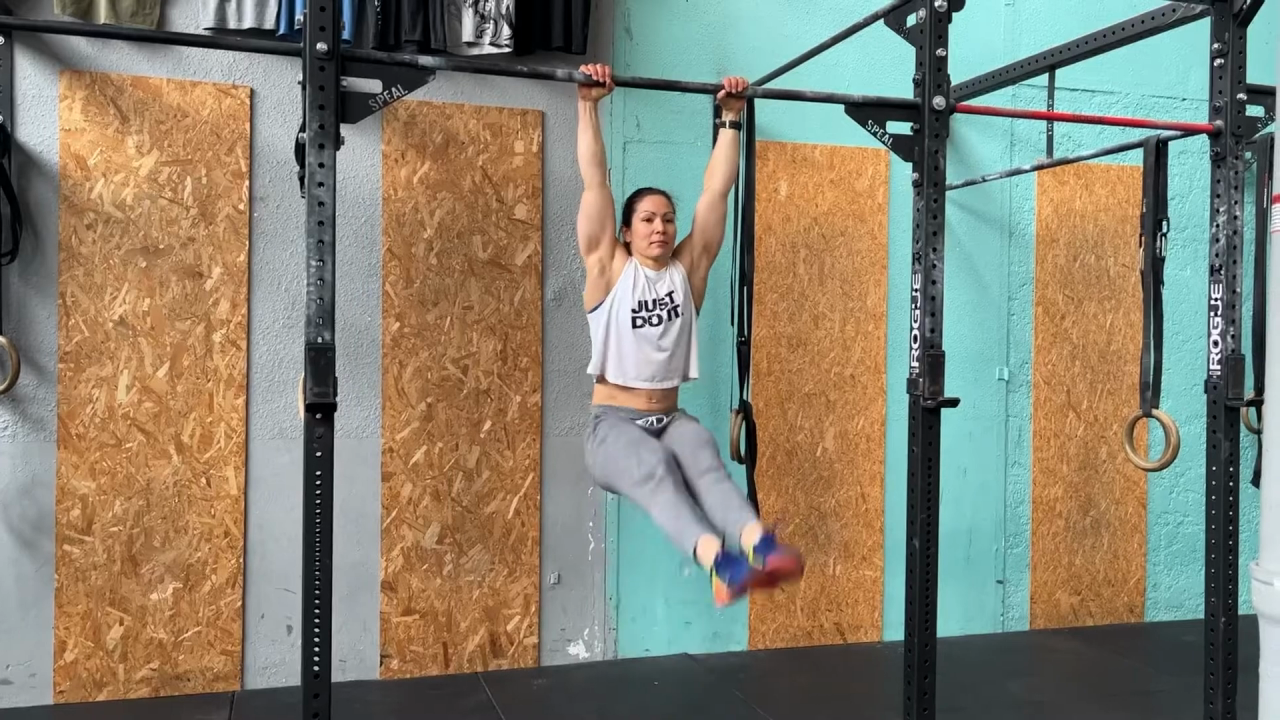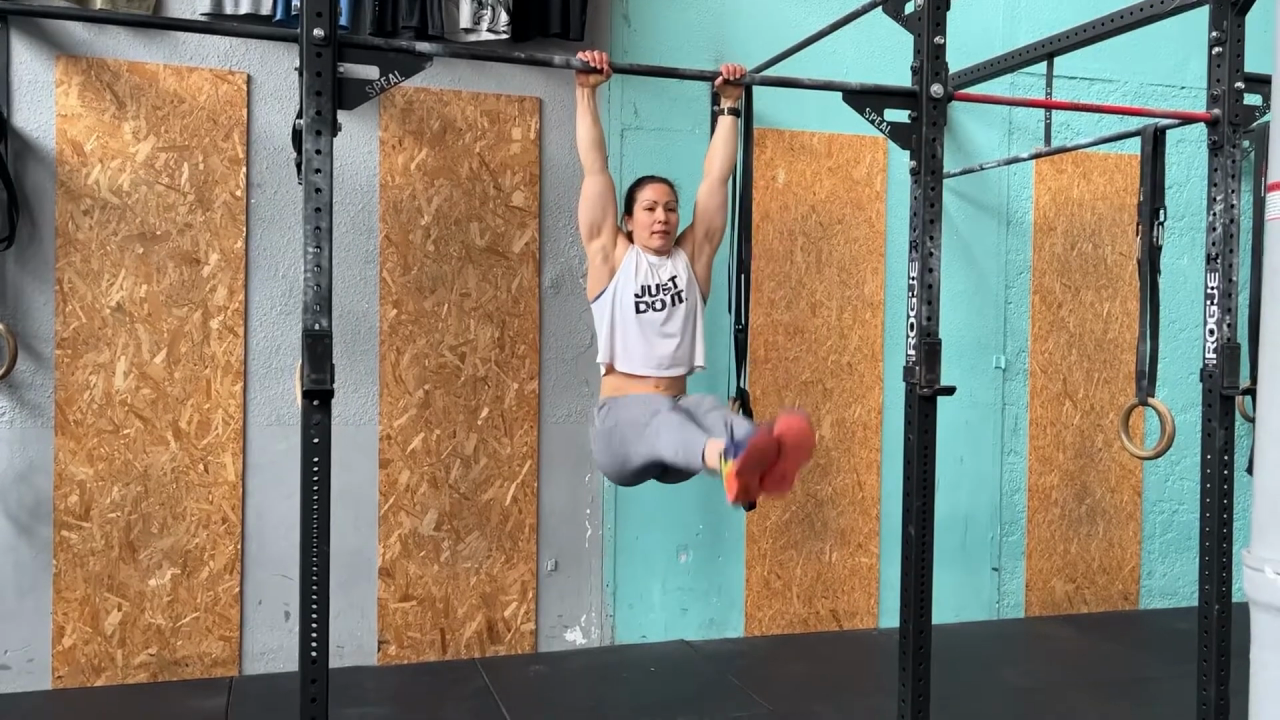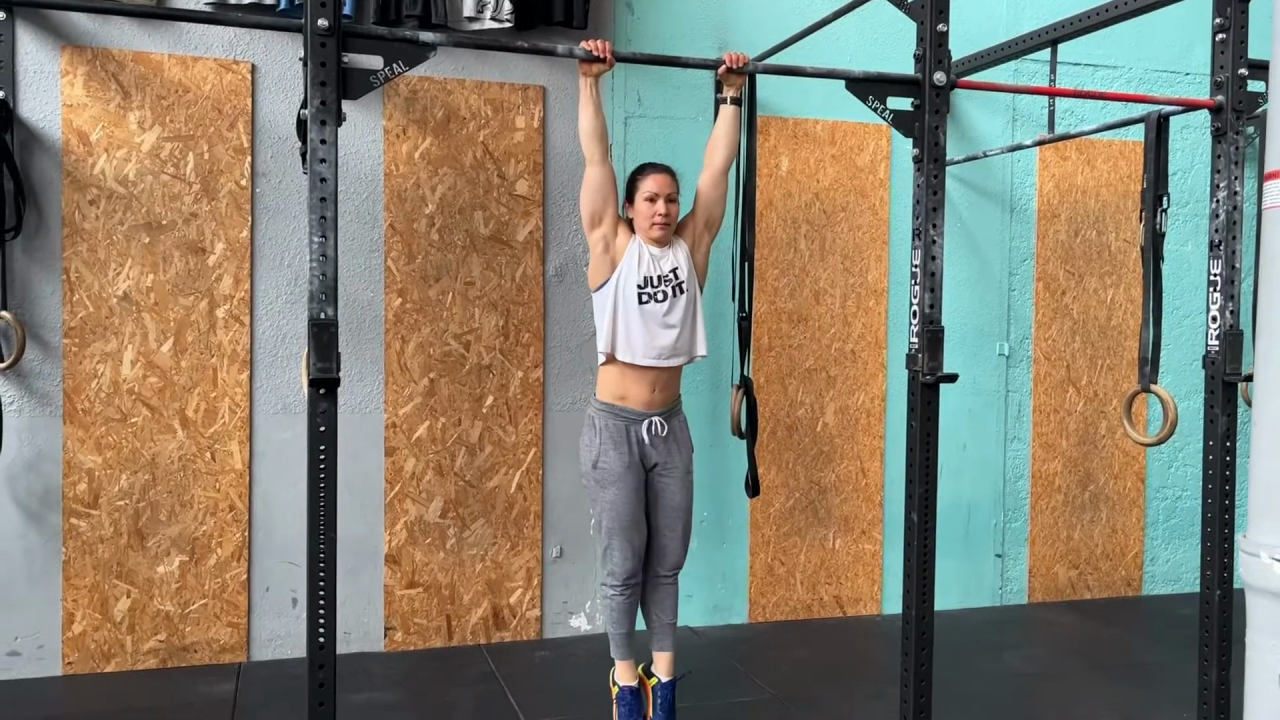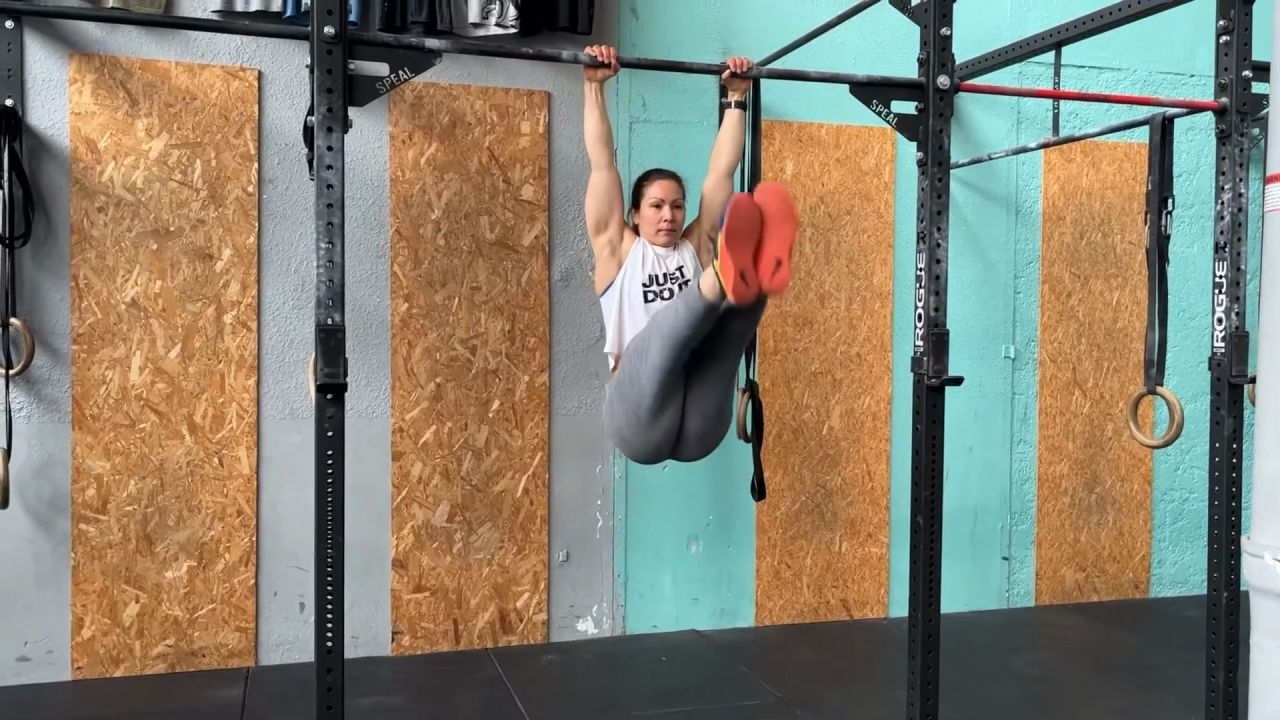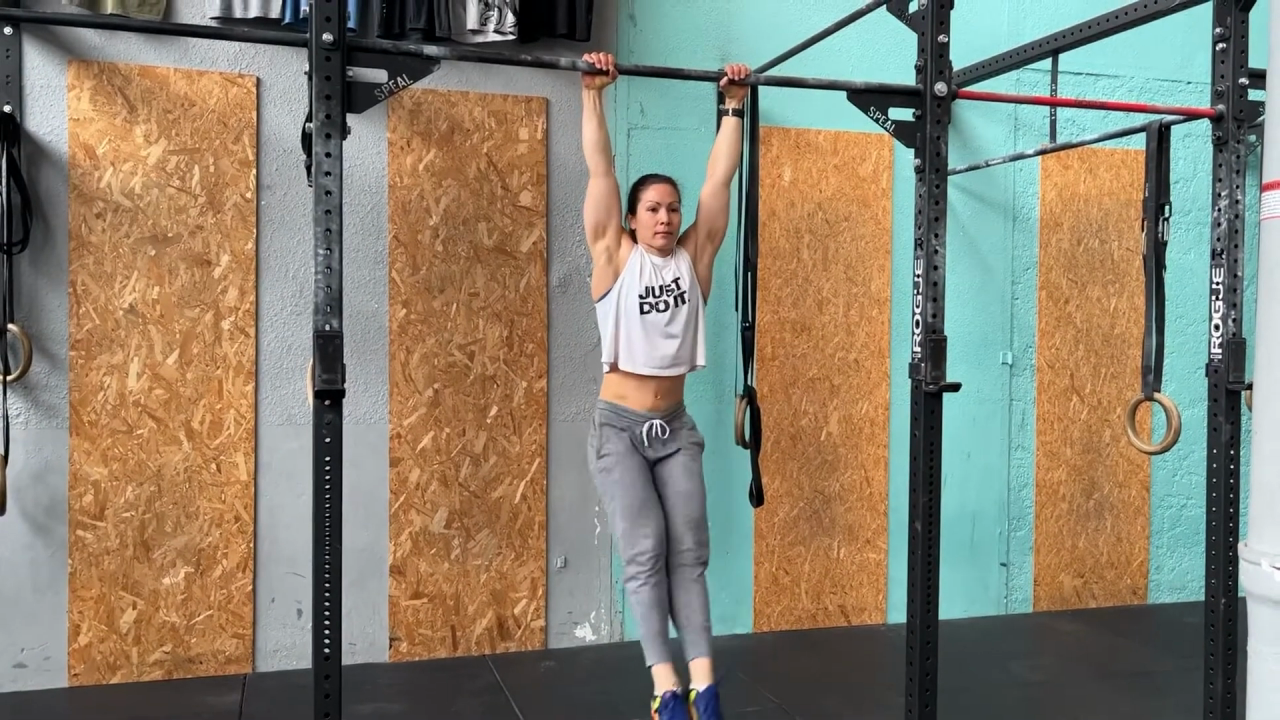
dt=1s
person 1, frame 1
left shoulder: (687, 267)
right shoulder: (608, 267)
left elbow: (716, 193)
right elbow: (593, 184)
left wrist: (730, 120)
right wrist: (587, 105)
left hip: (671, 420)
right hip: (613, 425)
left knee: (706, 467)
right knee: (654, 469)
left ankle: (756, 544)
right ankle: (717, 558)
person 1, frame 2
left shoulder: (690, 260)
right shoulder: (611, 259)
left elbow: (716, 179)
right elbow: (595, 171)
left wrist: (729, 105)
right wrist: (586, 92)
left hip: (675, 445)
right hip: (623, 430)
left knee: (707, 409)
right knee: (655, 412)
left ankle: (760, 452)
right ankle: (732, 457)
person 1, frame 3
left shoulder: (690, 248)
right shoulder: (612, 248)
left elbow: (717, 168)
right elbow: (597, 160)
left wrist: (730, 94)
right wrist: (590, 81)
left hip: (670, 426)
right hip: (615, 426)
left knee: (666, 563)
right knee: (623, 565)
person 1, frame 4
left shoulder: (697, 249)
right shoulder: (617, 251)
left elbow: (722, 170)
right elbow: (602, 163)
left wrist: (736, 97)
right wrist: (595, 87)
left hip: (698, 424)
right hip: (641, 414)
left knee: (716, 327)
right knee: (669, 325)
left ankle: (747, 280)
right ankle: (728, 278)
person 1, frame 5
left shoulder: (694, 256)
right shoulder: (614, 256)
left elbow: (719, 179)
right elbow: (599, 170)
left wrist: (733, 108)
right wrist: (592, 94)
left hip: (675, 429)
right hip: (618, 429)
left knee: (690, 553)
right knee: (646, 552)
